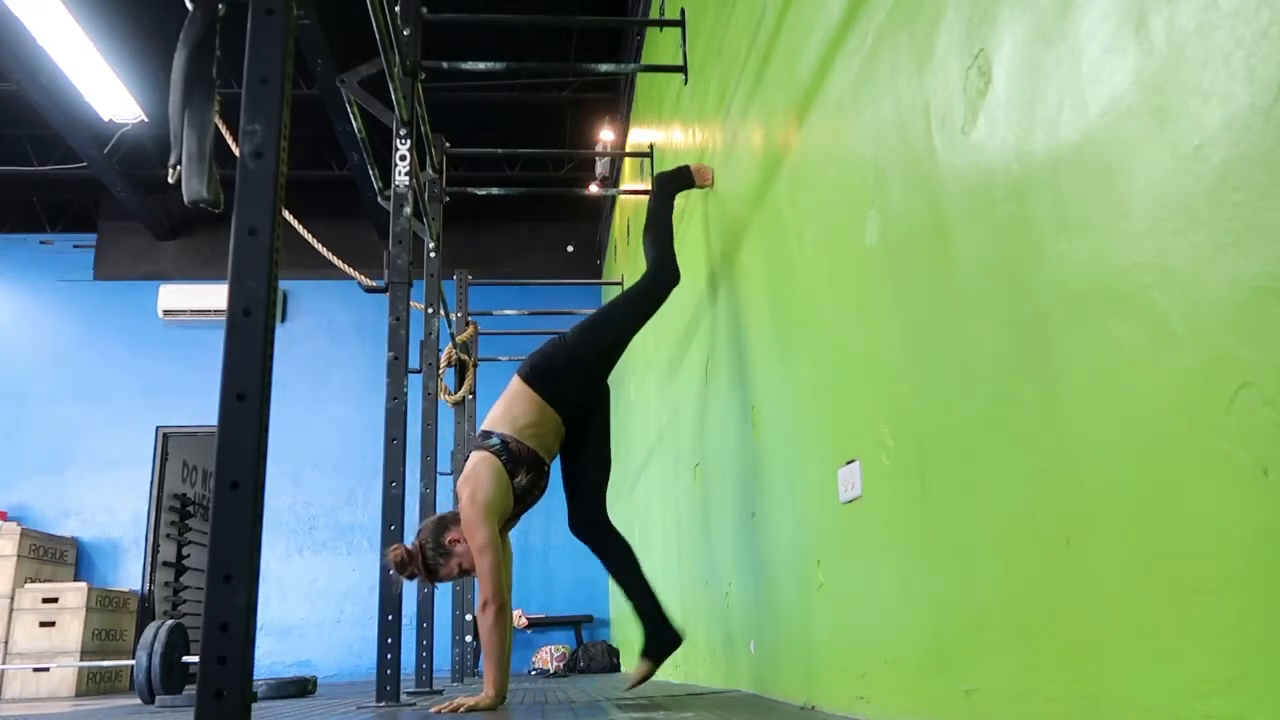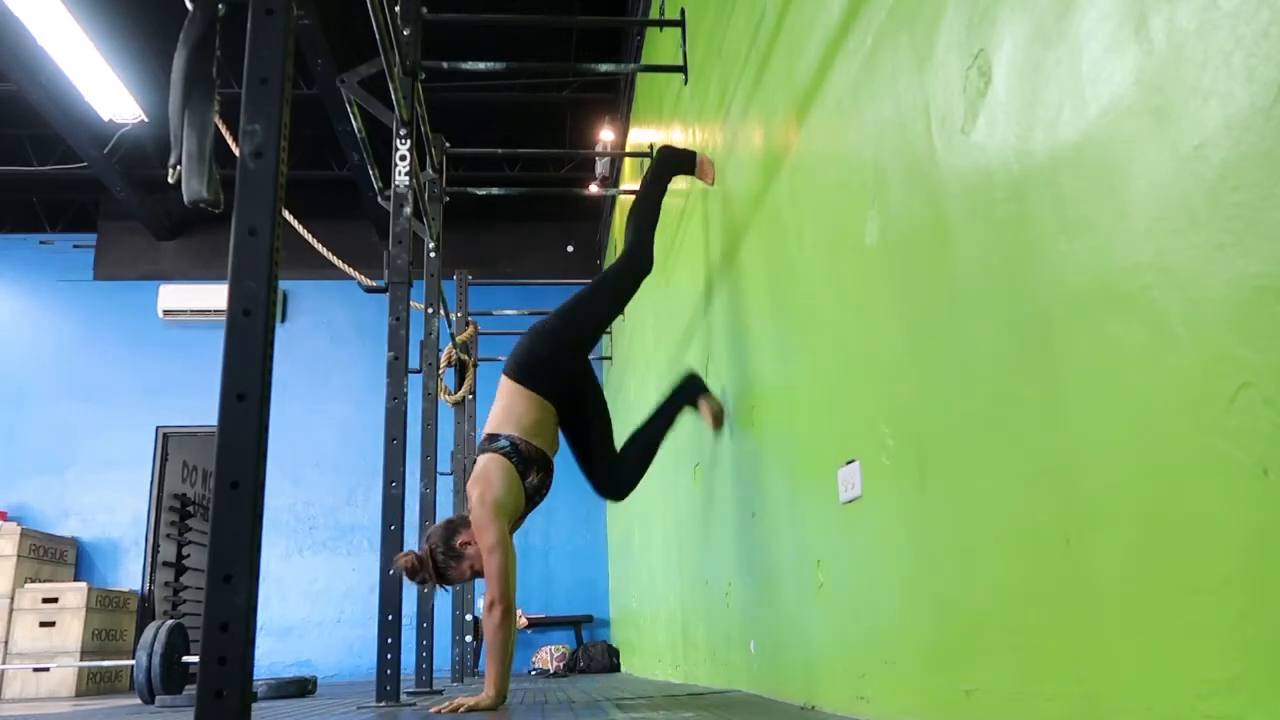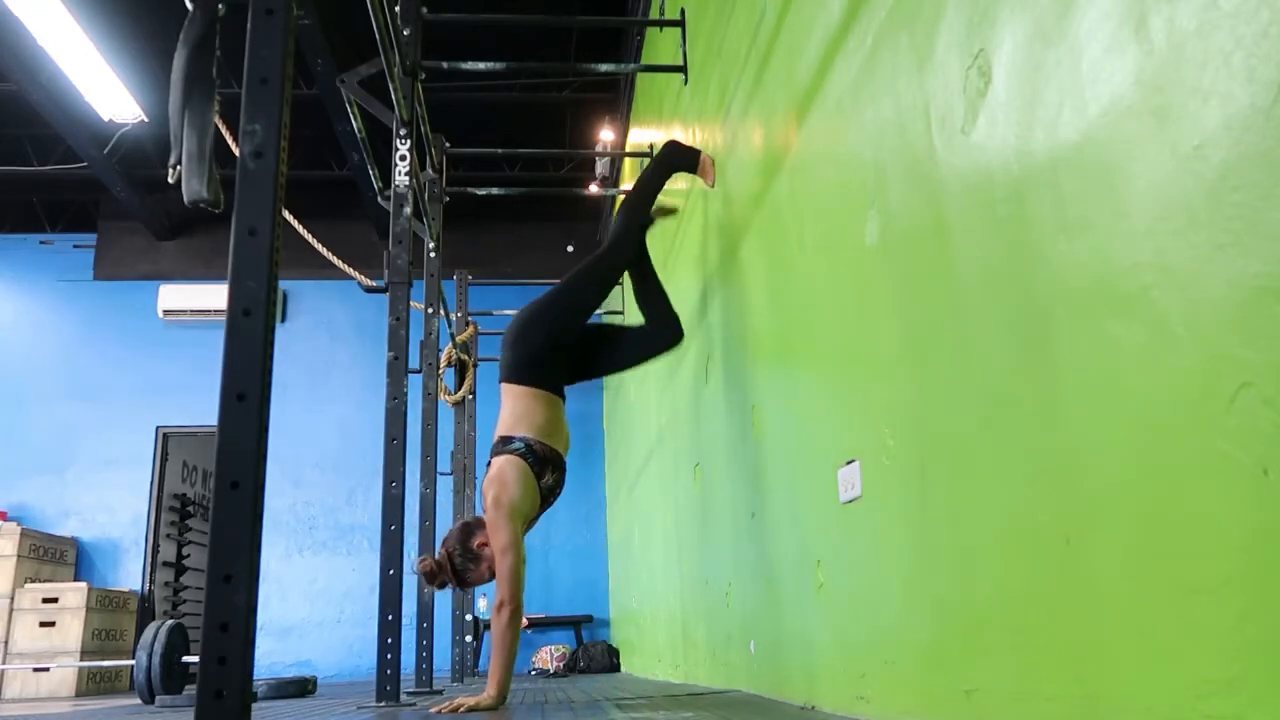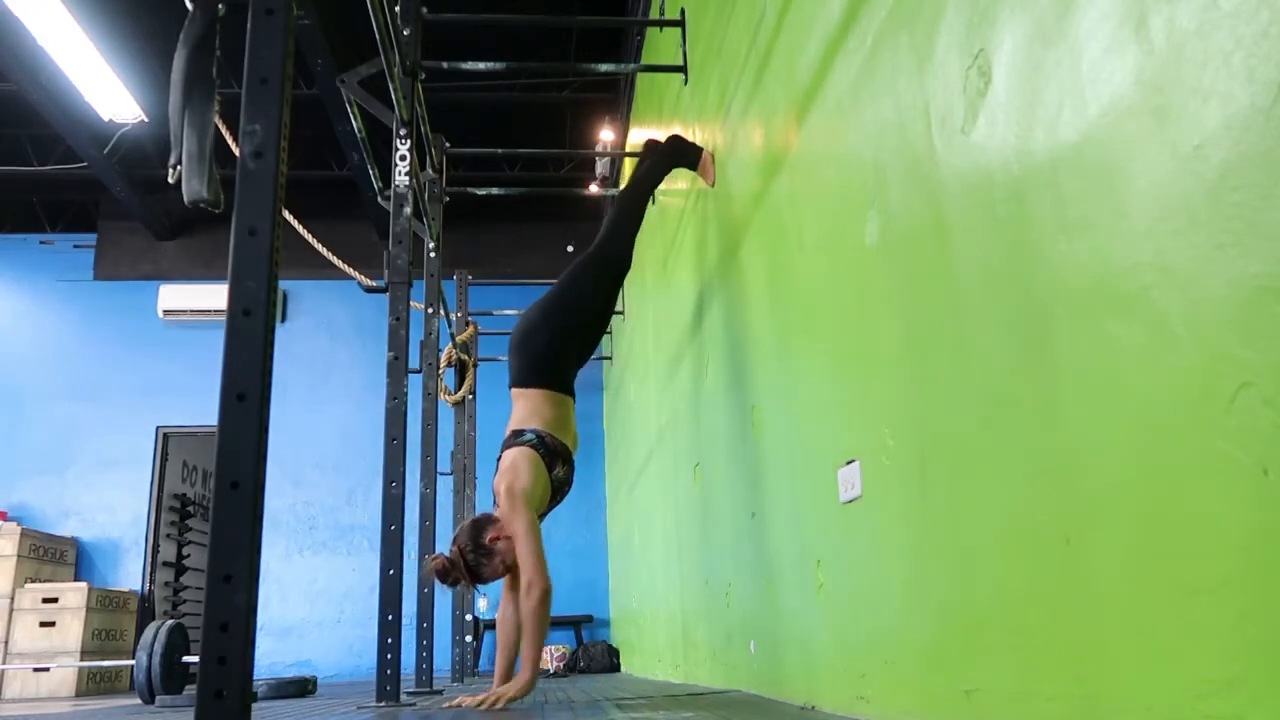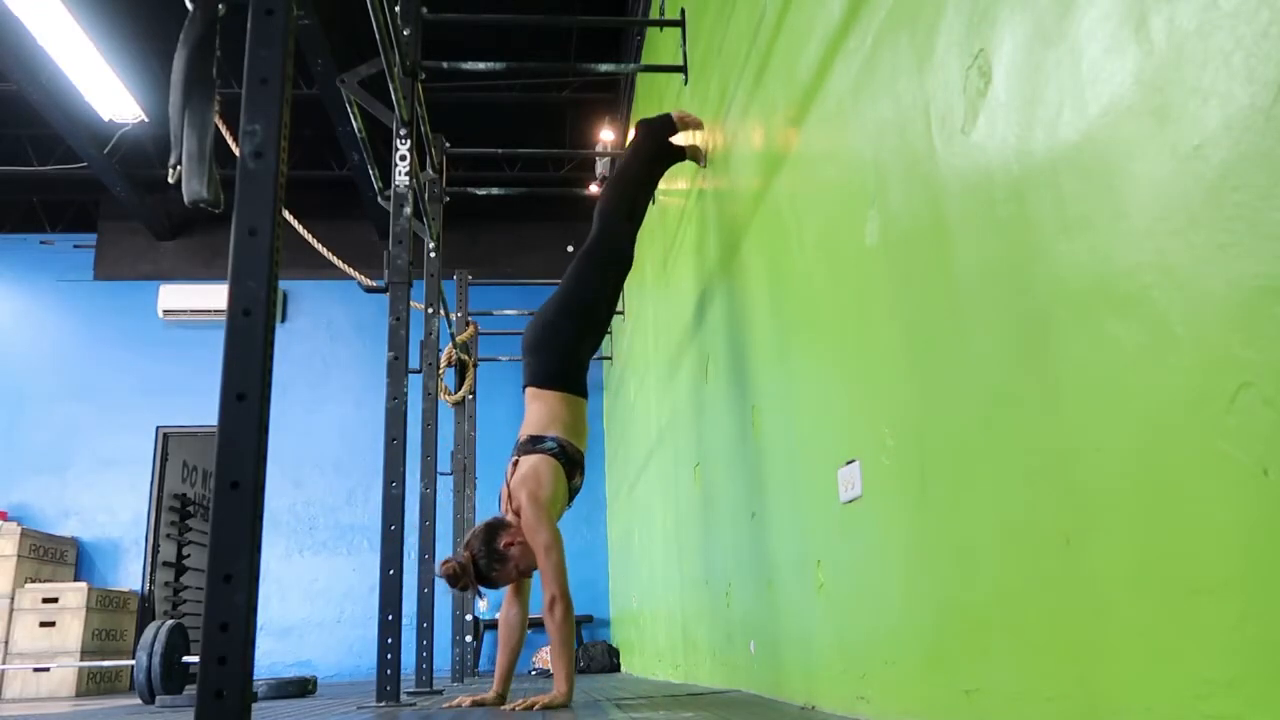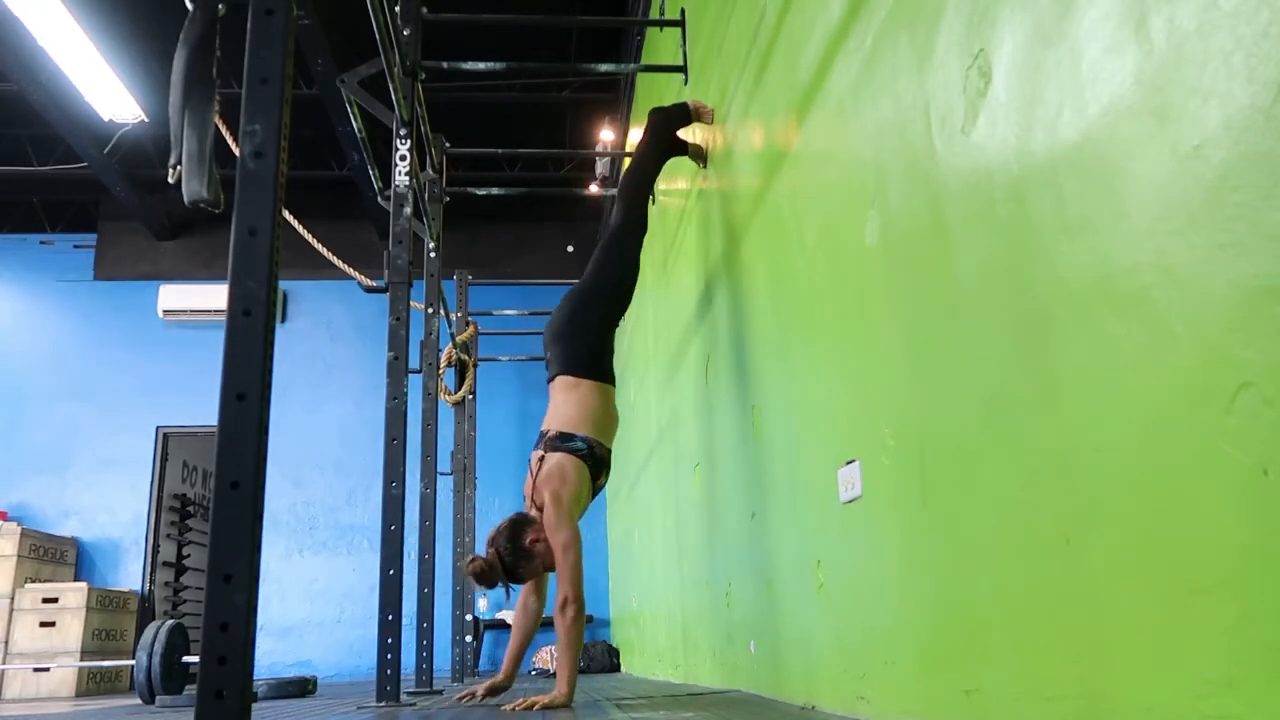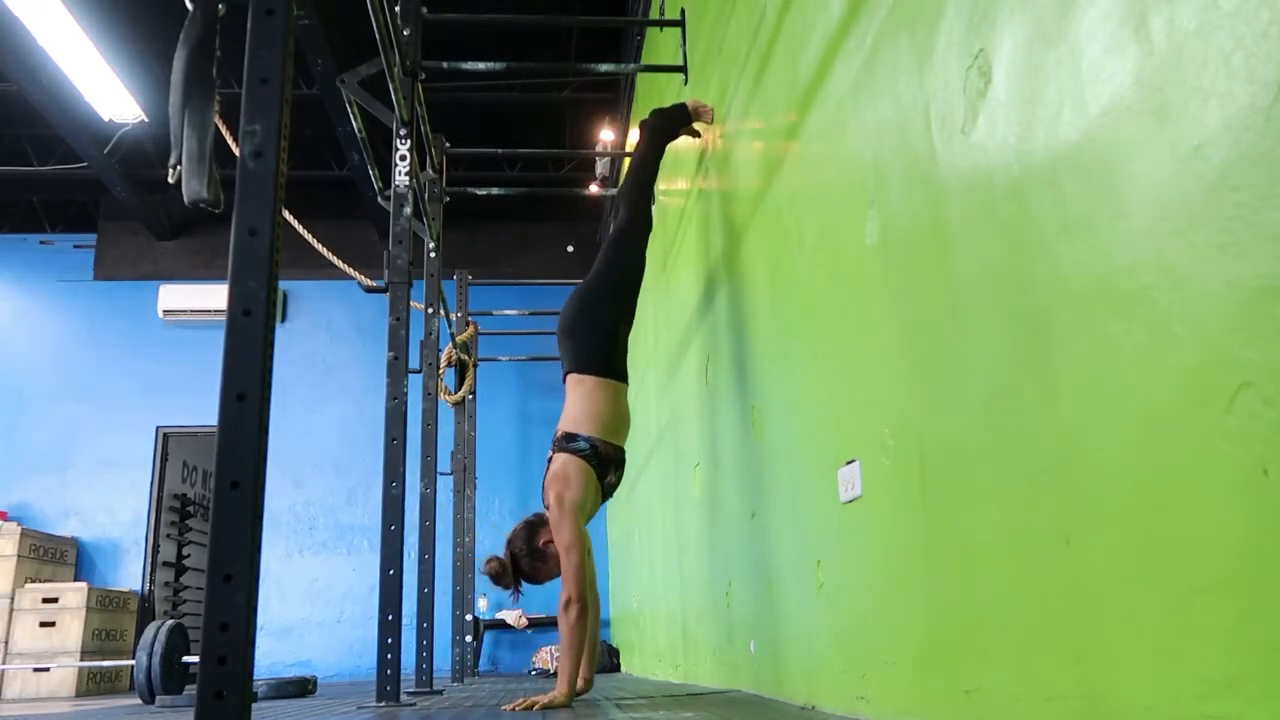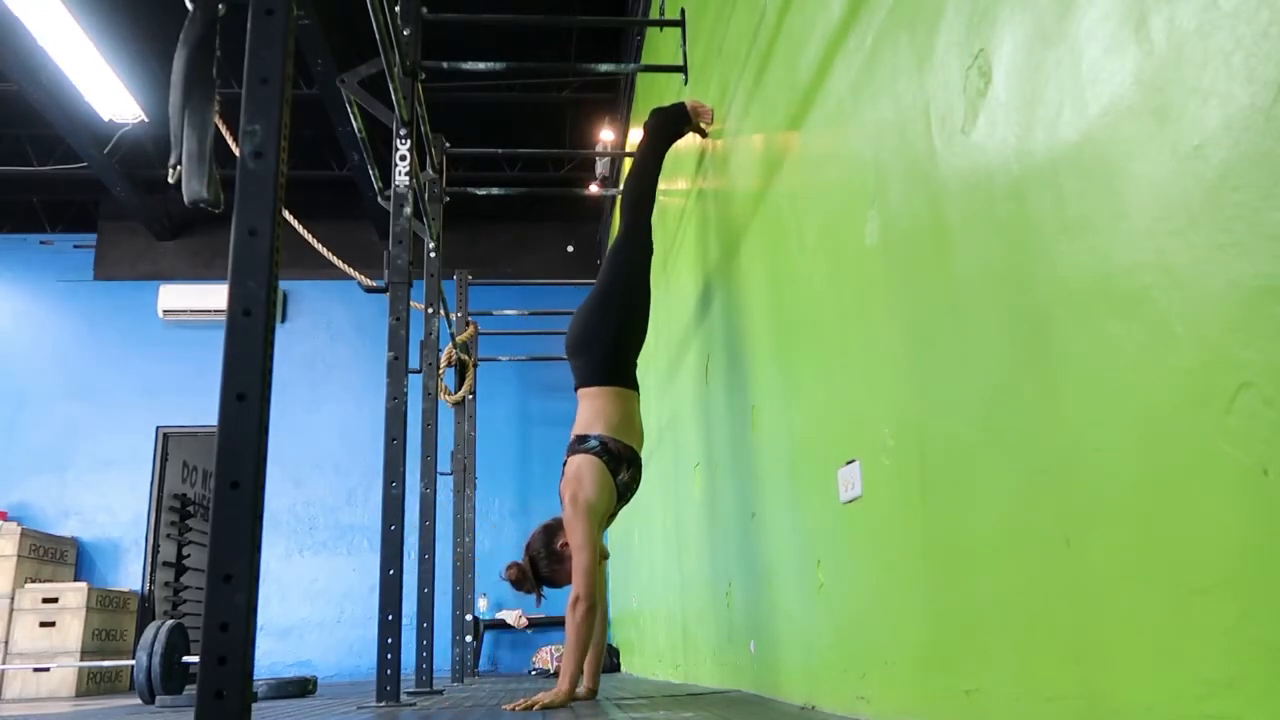
dt=0.3s
person 1, frame 1
left shoulder: (477, 509)
right shoulder: (485, 515)
left elbow: (491, 604)
right elbow: (497, 603)
left wrist: (491, 693)
right wrist: (495, 689)
left hip: (567, 375)
right hip: (569, 398)
left knee: (660, 277)
right knee: (588, 523)
left ankle: (668, 187)
right ankle: (656, 634)
person 1, frame 2
left shoulder: (488, 507)
right shoulder: (490, 510)
left elbow: (499, 605)
right elbow: (500, 605)
left wrist: (492, 694)
right wrist: (495, 691)
left hip: (548, 360)
right hip: (550, 372)
left knee: (634, 264)
right knee: (614, 481)
left ankle: (673, 163)
right ankle: (686, 392)
person 1, frame 3
left shoulder: (502, 508)
right shoulder: (504, 510)
left elbow: (507, 605)
right elbow: (508, 605)
left wrist: (493, 693)
right wrist: (495, 690)
left hip: (539, 347)
right hip: (543, 356)
left knee: (617, 246)
left ankle: (677, 158)
person 1, frame 4
left shoulder: (514, 499)
right shoulder: (509, 509)
left elbow: (535, 589)
right elbow: (517, 599)
left wrist: (523, 675)
right wrist: (500, 684)
left hip: (546, 347)
right hip: (547, 357)
left knee: (612, 244)
right knee: (612, 253)
left ankle: (677, 155)
person 1, frame 5
left shoulder: (527, 505)
right shoulder: (517, 512)
left elbow: (556, 600)
right elbow: (517, 604)
left wrist: (563, 689)
right wrist: (497, 690)
left hip: (557, 346)
right hip: (556, 354)
left knee: (609, 239)
right knee: (609, 245)
left ankle: (658, 137)
person 1, frame 6
left shoulder: (553, 498)
right shoulder: (542, 502)
left elbow: (570, 601)
right elbow: (536, 597)
left wrist: (563, 691)
right wrist: (504, 674)
left hip: (580, 339)
right hip: (575, 344)
left knee: (626, 226)
right knee: (623, 230)
left ankle: (669, 128)
person 1, frame 7
left shoulder: (563, 499)
right shoulder: (562, 501)
left elbow: (575, 600)
left wrist: (565, 688)
right wrist: (580, 677)
left hip: (592, 335)
right hip: (589, 341)
left knee: (630, 224)
right knee: (627, 229)
left ankle: (668, 126)
person 1, frame 8
left shoulder: (581, 506)
right shoulder: (580, 509)
left elbow: (585, 598)
right elbow: (589, 597)
left wrist: (567, 684)
right wrist: (586, 682)
left hip: (604, 353)
right hip: (603, 363)
left knee: (633, 234)
right knee: (632, 240)
left ankle: (669, 125)
